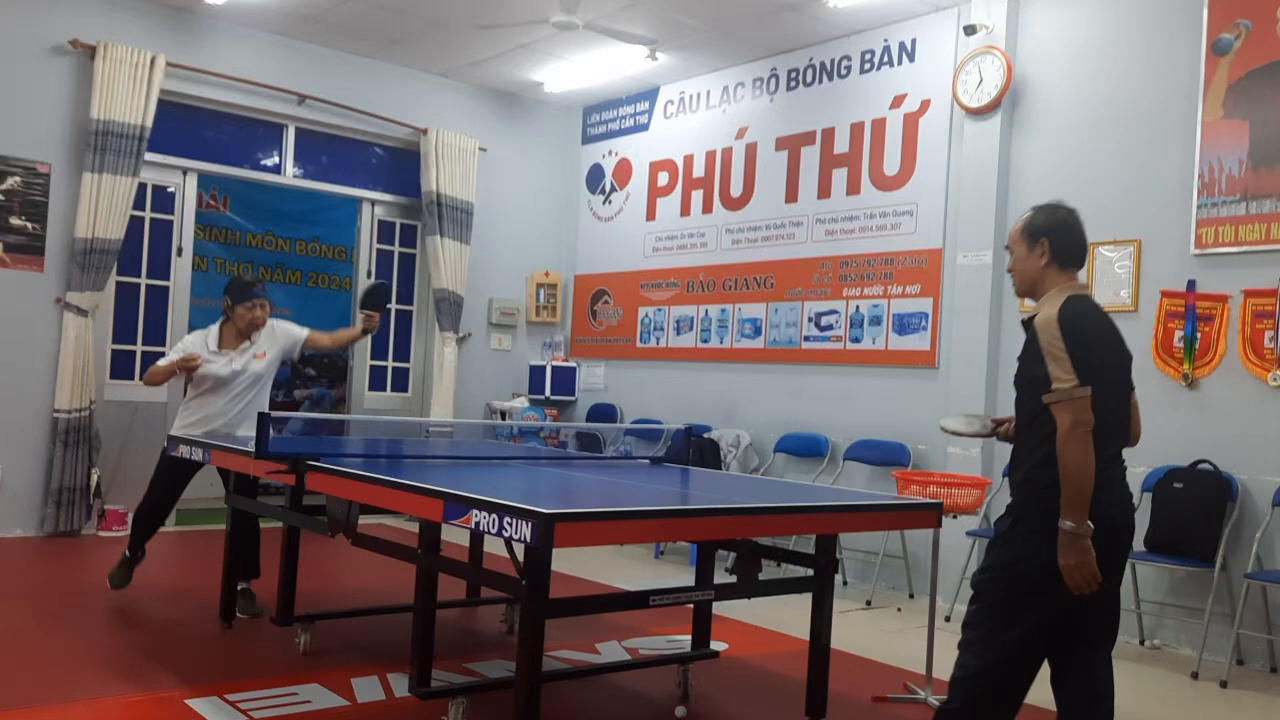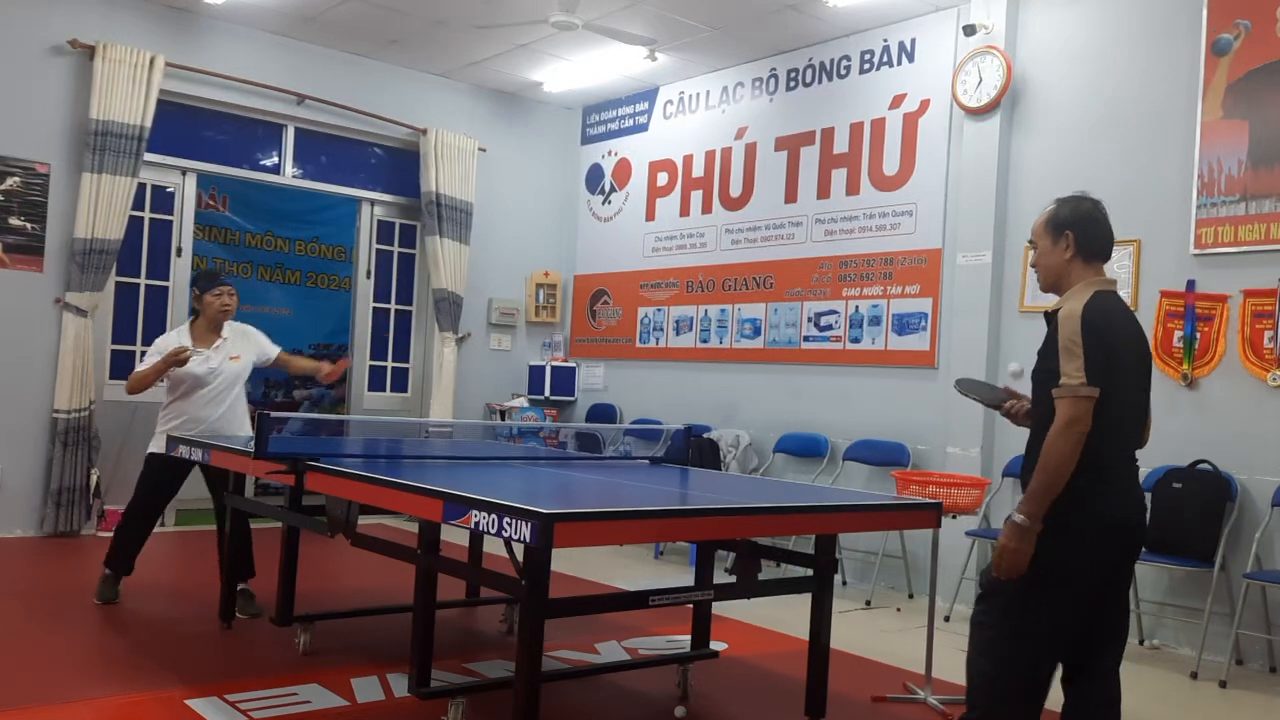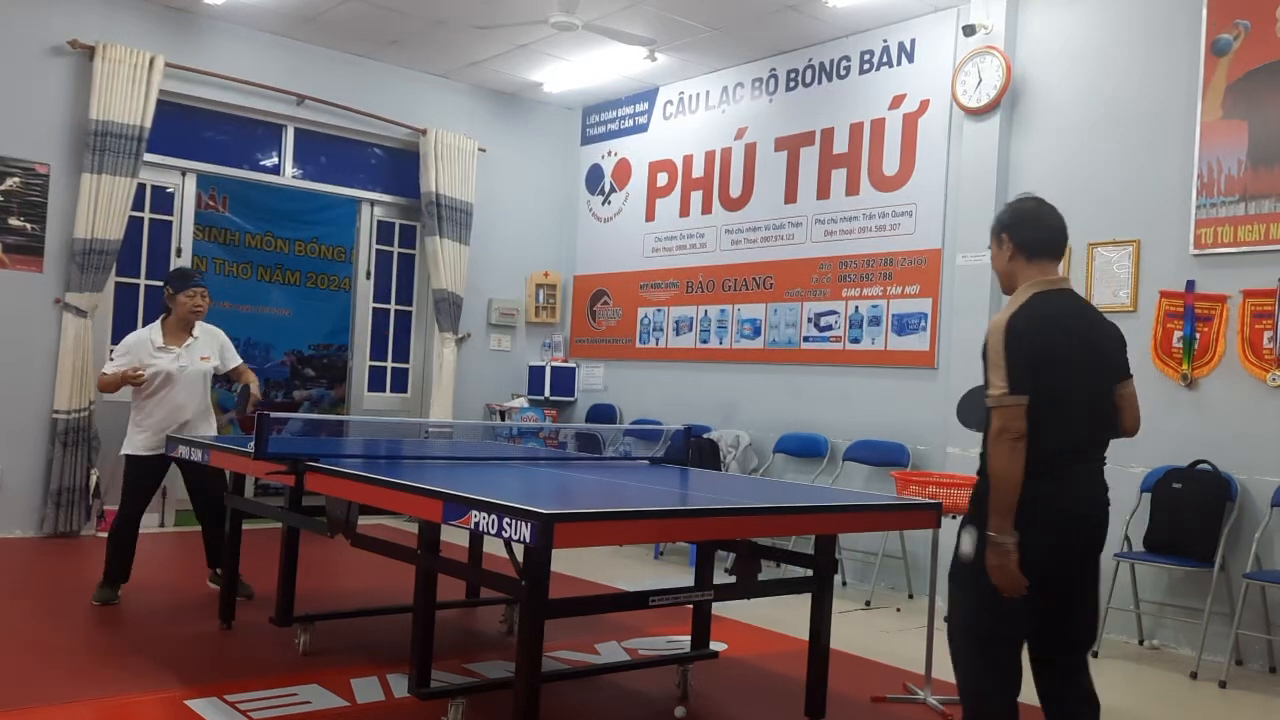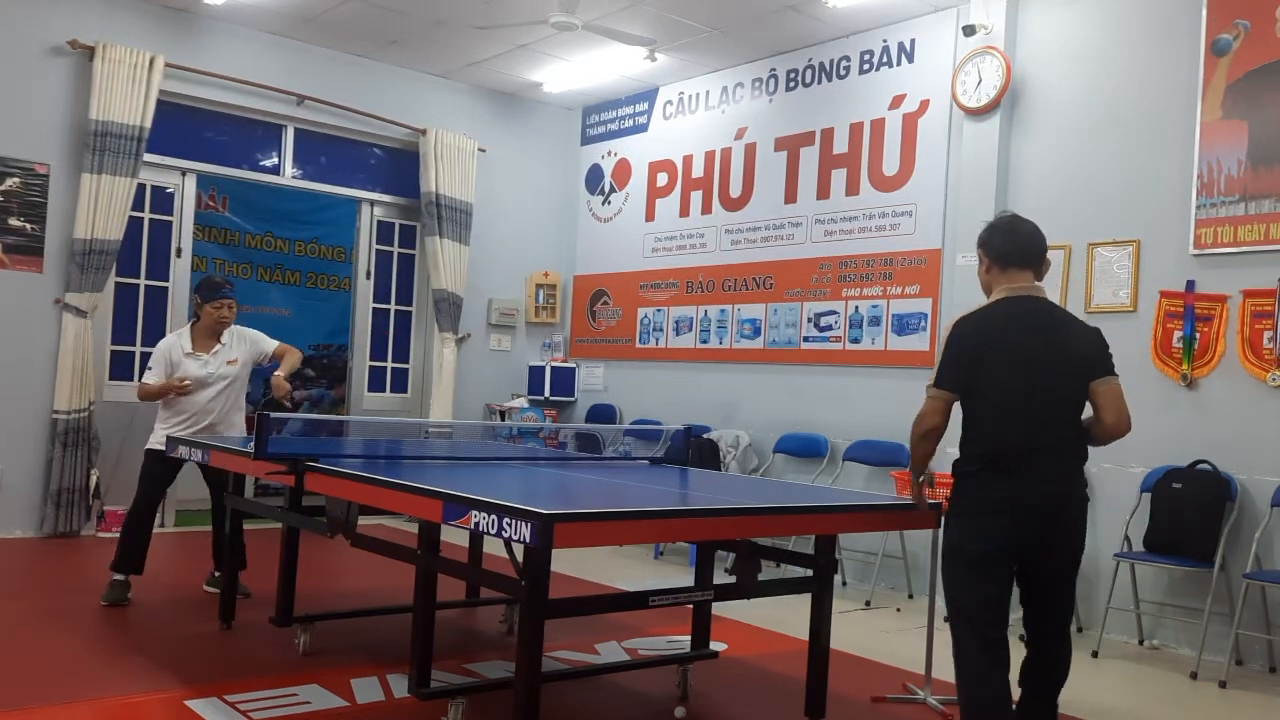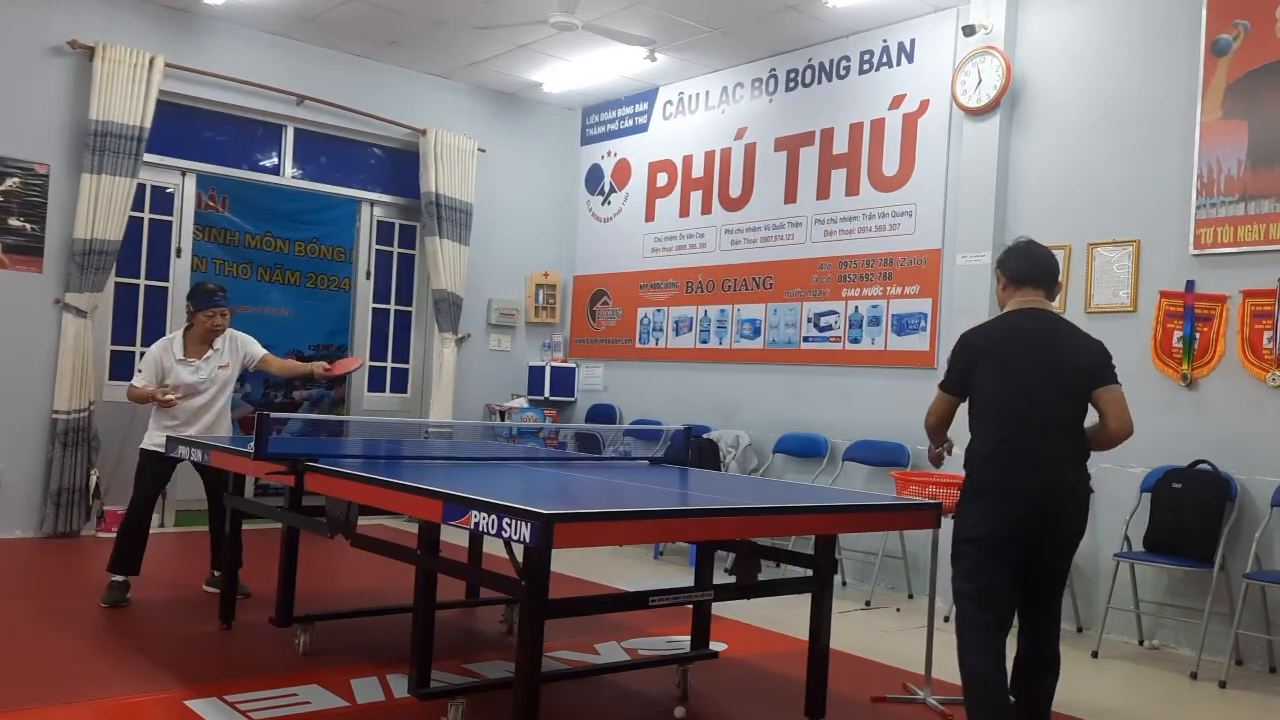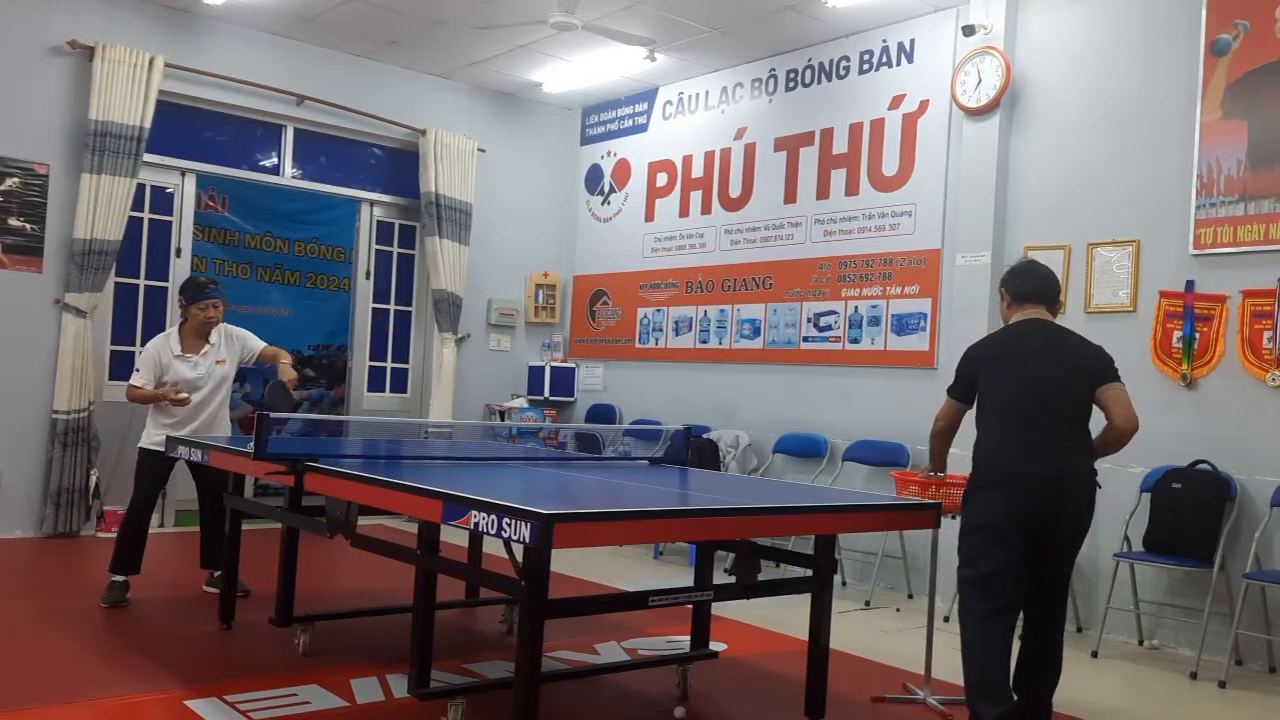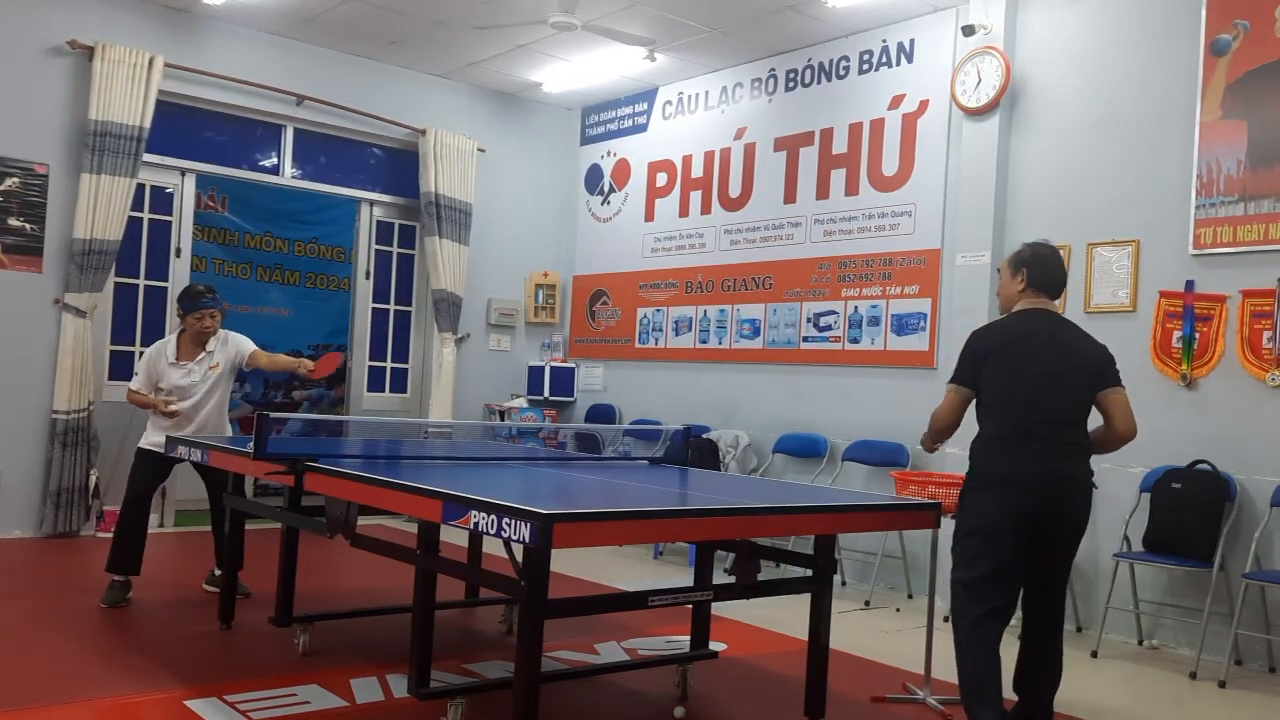
dt=0.4s
person 1, frame 1
left shoulder: (1054, 320)
right shoulder: (1103, 325)
left elbow: (1075, 428)
right elbow: (1128, 429)
left wrist: (1071, 528)
left hip: (1052, 522)
right hip: (1107, 517)
left knee: (991, 659)
right knee: (1084, 667)
person 1, frame 2
left shoulder: (1078, 315)
right shoulder: (1126, 322)
left elbow: (1073, 425)
left wrist: (1024, 520)
right wrist: (1040, 413)
left hip: (1072, 521)
right hip: (1118, 518)
left knee: (999, 656)
right knee: (1093, 670)
person 1, frame 3
left shoulder: (1013, 323)
right shoulder: (1102, 328)
left elbow: (1008, 434)
right elbow: (1126, 421)
left wrist: (999, 536)
left hip: (1025, 517)
right hip: (1084, 511)
left knee: (985, 657)
right knee: (1066, 663)
person 1, frame 4
left shoulder: (970, 330)
right shoulder: (1082, 335)
left elbow: (930, 423)
right elbow: (1114, 422)
left wrist: (918, 474)
left hip: (984, 507)
right hip: (1061, 507)
left knee: (981, 645)
right knee: (1050, 633)
person 1, frame 5
left shoulder: (977, 340)
right shoulder: (1085, 347)
left elbow: (936, 419)
right elbow: (1118, 427)
left wrist: (940, 444)
left hip: (992, 499)
right hip: (1062, 501)
left knee: (982, 623)
right knee: (1042, 617)
person 1, frame 6
left shoulder: (985, 350)
right shoulder: (1088, 353)
left elbow: (944, 425)
right elbow: (1125, 423)
left wrist: (936, 467)
left hip: (999, 490)
right hip: (1069, 494)
left knee: (986, 612)
right knee: (1046, 610)
person 1, frame 7
left shoulder: (989, 338)
right shoulder: (1091, 349)
left elbow: (946, 419)
right elbow: (1123, 429)
left wrist: (930, 439)
left hip: (998, 489)
right hip: (1066, 493)
left knee: (978, 612)
right knee: (1045, 612)
person 2, frame 1
left shoulder: (275, 334)
right shoulder: (196, 342)
left elbow: (325, 340)
right elbow: (149, 379)
left wrist: (363, 329)
right wrist: (176, 366)
right hip: (190, 437)
right knee: (155, 504)
left ankle: (242, 586)
right ankle: (133, 554)
person 2, frame 2
left shoulder: (246, 336)
right shoulder: (170, 342)
left elbow: (285, 361)
right elbow: (133, 386)
left wrist: (317, 368)
right wrist: (167, 364)
left knee: (234, 517)
right knee: (141, 511)
left ankle: (241, 587)
right ankle: (112, 572)
person 2, frame 3
left shoulder: (214, 338)
right shoulder: (138, 342)
left elbow: (241, 371)
right elbow: (103, 384)
left wrist: (252, 384)
right wrist: (123, 378)
left hip: (200, 440)
right hip: (148, 443)
left knee: (216, 507)
right knee: (130, 512)
left ankle: (223, 572)
right ankle: (111, 580)
person 2, frame 4
left shoulder: (245, 339)
right shoulder: (170, 346)
left elbow: (291, 353)
right elbow: (144, 393)
left wrist: (281, 373)
right wrist: (168, 387)
left hip: (221, 440)
right hip: (170, 437)
left knee: (228, 507)
right knee: (144, 504)
left ankle: (221, 573)
right ankle: (121, 577)
person 2, frame 5
left shoulder: (237, 342)
right shoulder: (162, 350)
left elbow: (273, 364)
right elbow: (134, 392)
left wrist: (309, 367)
right wrist: (153, 395)
left hip: (214, 441)
right hip: (163, 440)
left knee: (224, 506)
right knee: (140, 505)
left ankle: (220, 573)
right ankle: (119, 578)
person 2, frame 6
left shoulder: (234, 338)
right shoulder: (159, 347)
left elbow: (277, 354)
right elbow: (133, 392)
left wrist: (286, 369)
right wrist: (163, 395)
left hip: (211, 439)
right hip: (162, 439)
left knee: (218, 506)
right knee: (141, 504)
left ankle: (217, 573)
right ankle: (119, 578)
person 2, frame 7
left shoulder: (230, 343)
right shoulder: (157, 353)
left elbow: (264, 359)
right elbow: (134, 394)
left wrist: (297, 364)
right wrist: (155, 404)
right hip: (161, 441)
left knee: (228, 505)
right knee: (135, 501)
left ankle: (221, 573)
right ankle: (120, 578)
